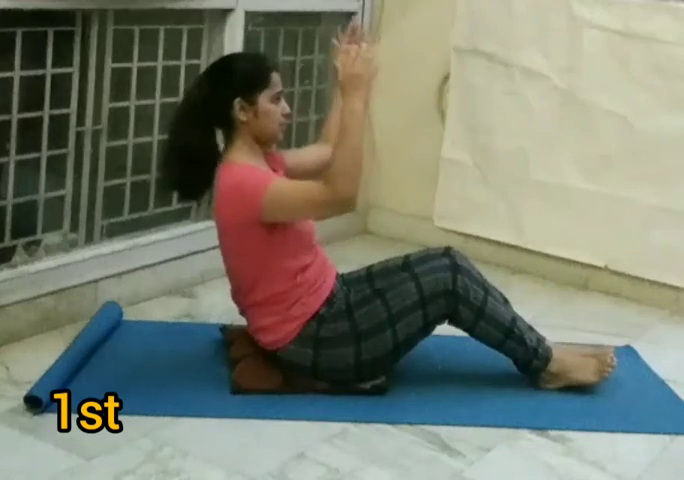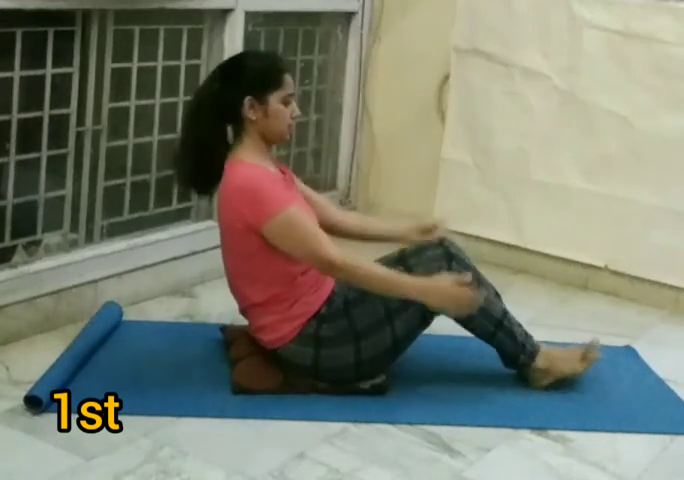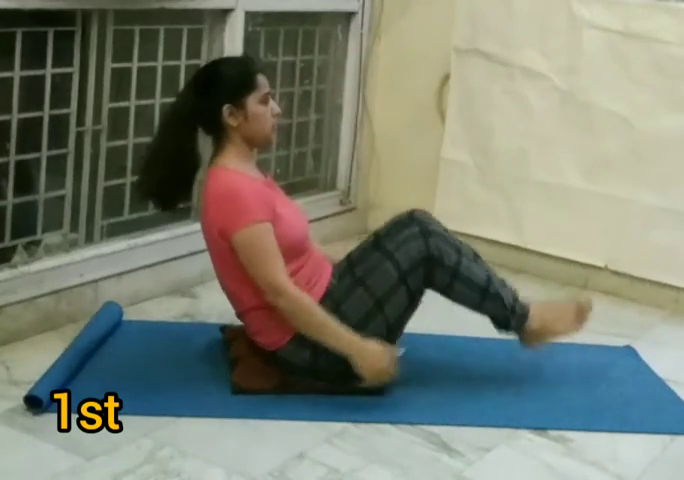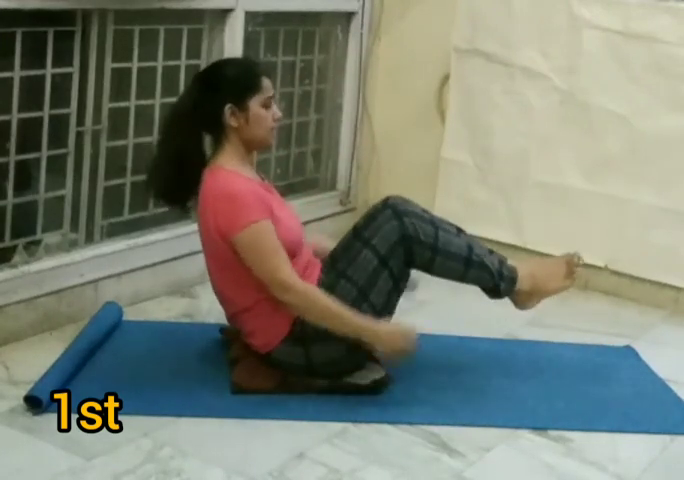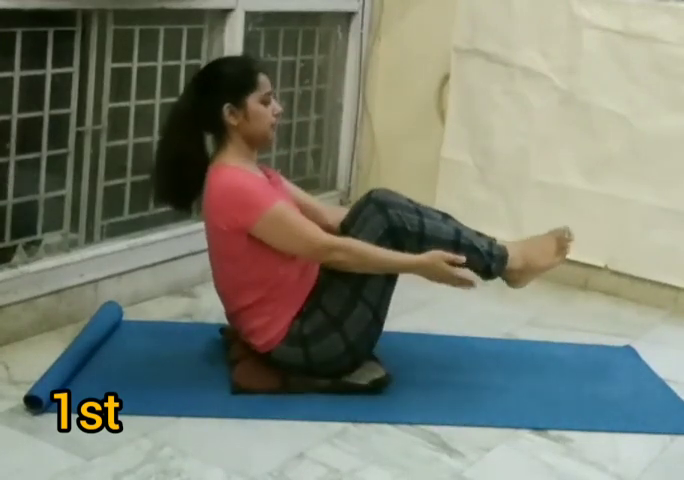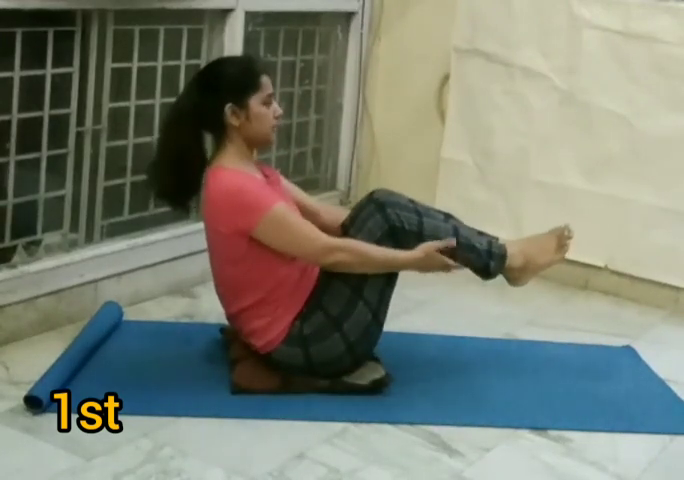
dt=0.7s
person 1, frame 1
left shoulder: (256, 162)
right shoulder: (242, 183)
left elbow: (327, 151)
right elbow: (339, 194)
left wrist: (346, 86)
right wrist: (355, 99)
left hip: (323, 303)
right hip: (311, 338)
left knee: (445, 260)
right knee: (447, 278)
left ankle: (537, 350)
right ankle: (545, 364)
person 1, frame 2
left shoulder: (261, 169)
right shoulder: (251, 185)
left elbow: (333, 218)
right elbow: (333, 261)
left wrist: (408, 231)
right wrist: (423, 289)
left hip: (321, 308)
right hip: (311, 340)
left knee: (437, 255)
right knee: (442, 262)
left ankle: (524, 350)
right ankle: (533, 361)
person 1, frame 3
left shoulder: (241, 174)
right shoulder: (235, 191)
right elbow: (278, 292)
left wrist: (362, 268)
right wrist: (356, 347)
left hip: (319, 301)
right hip: (307, 340)
left knee: (414, 227)
right knee: (422, 242)
left ankle: (519, 314)
right ankle: (525, 321)
person 1, frame 4
left shoulder: (236, 177)
right shoulder: (231, 192)
left elbow: (294, 247)
right elbow: (284, 286)
left wrist: (376, 261)
right wrist: (370, 331)
left hip: (305, 316)
right hip: (302, 340)
left knee: (394, 217)
right knee: (397, 223)
left ankle: (508, 277)
right ankle: (514, 282)
person 1, frame 5
left shoulder: (248, 172)
right shoulder: (236, 187)
left elbow: (325, 216)
right elbow: (329, 250)
left wrist: (415, 231)
right wrist: (420, 263)
left hip: (303, 312)
right hip: (305, 341)
left knee: (381, 208)
right knee: (384, 214)
left ankle: (498, 257)
right ankle: (505, 261)
person 1, frame 6
left shoulder: (248, 173)
right shoulder: (235, 190)
left elbow: (323, 216)
right elbow: (330, 252)
left wrist: (413, 232)
right wrist: (414, 259)
left hip: (303, 312)
right hip: (304, 340)
left knee: (382, 208)
right knee: (386, 216)
left ankle: (499, 254)
right ankle: (506, 259)
